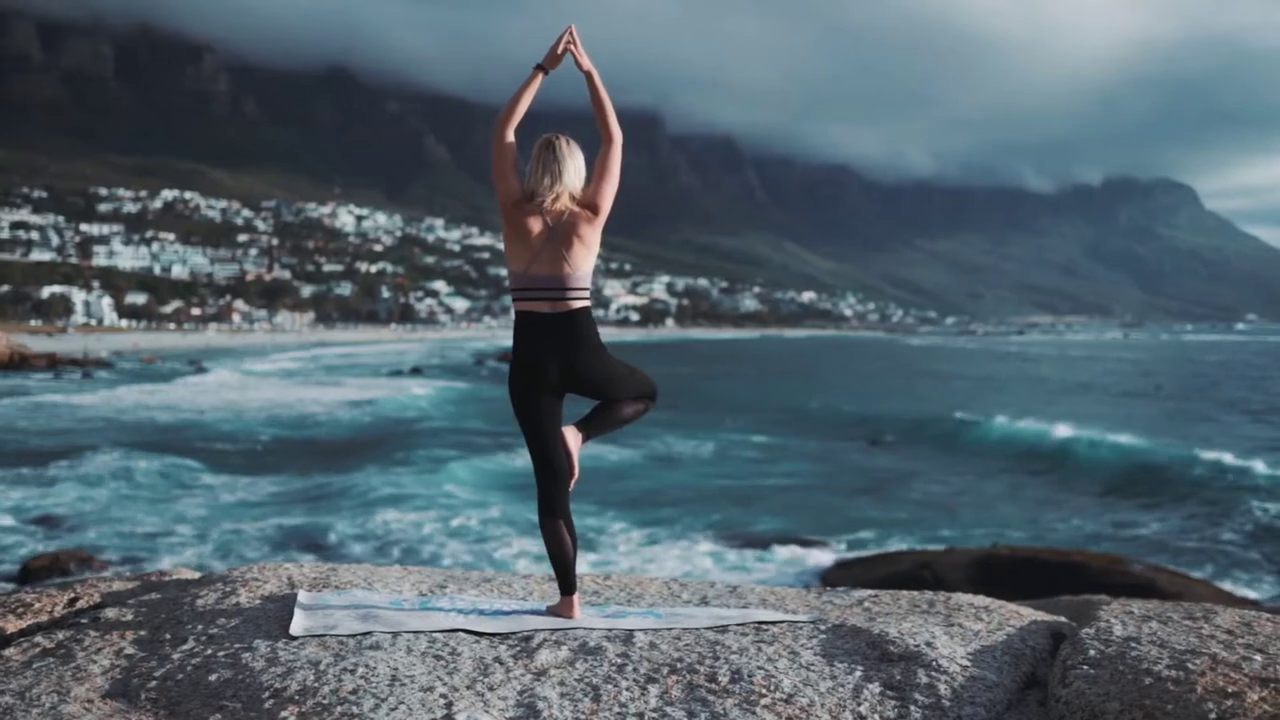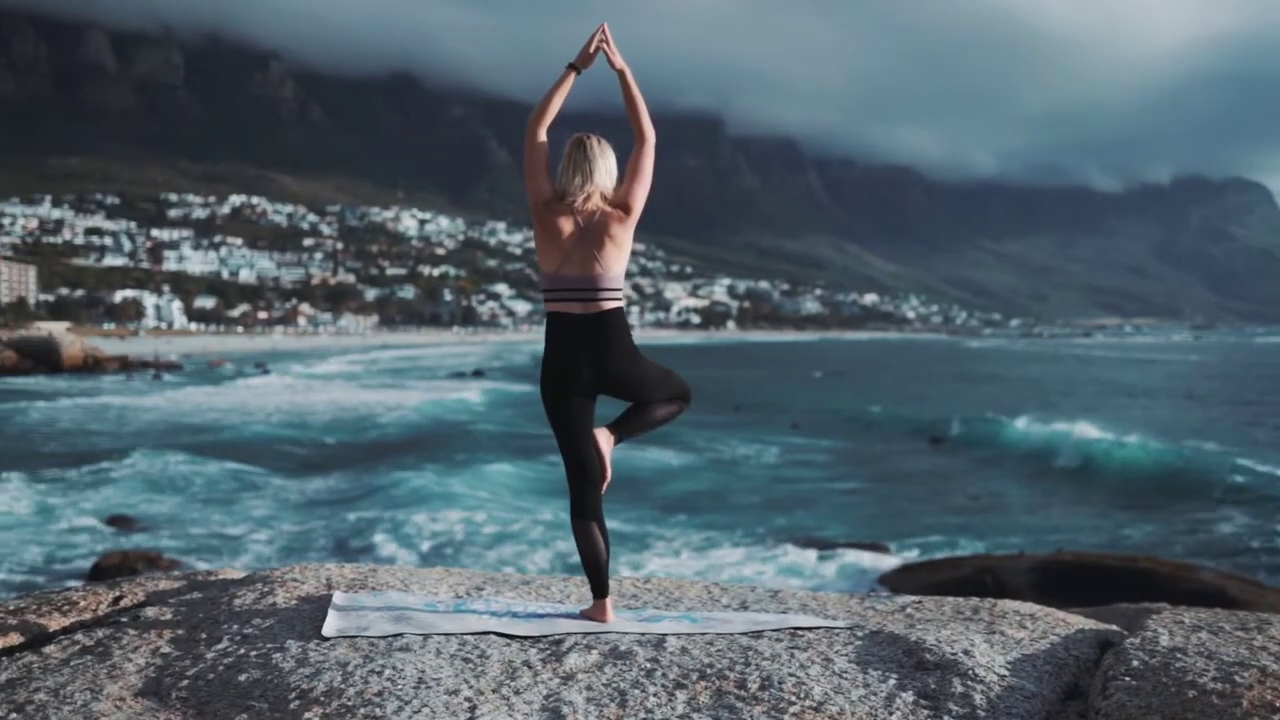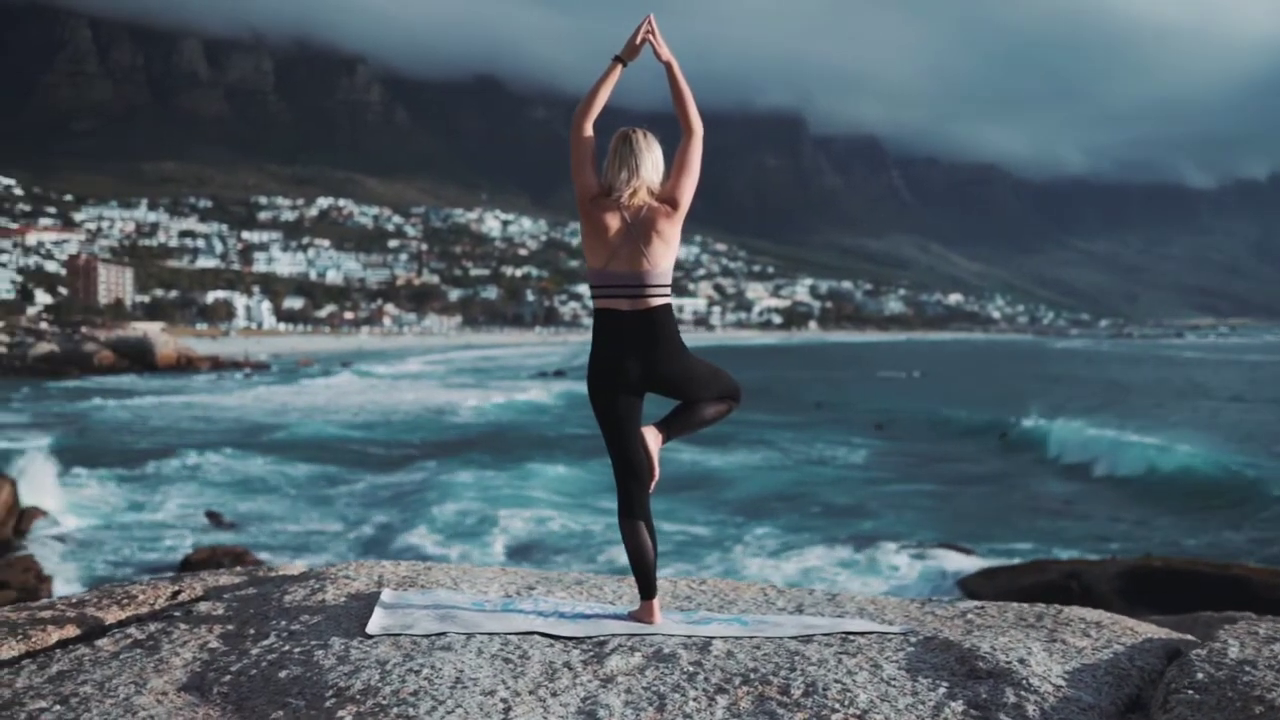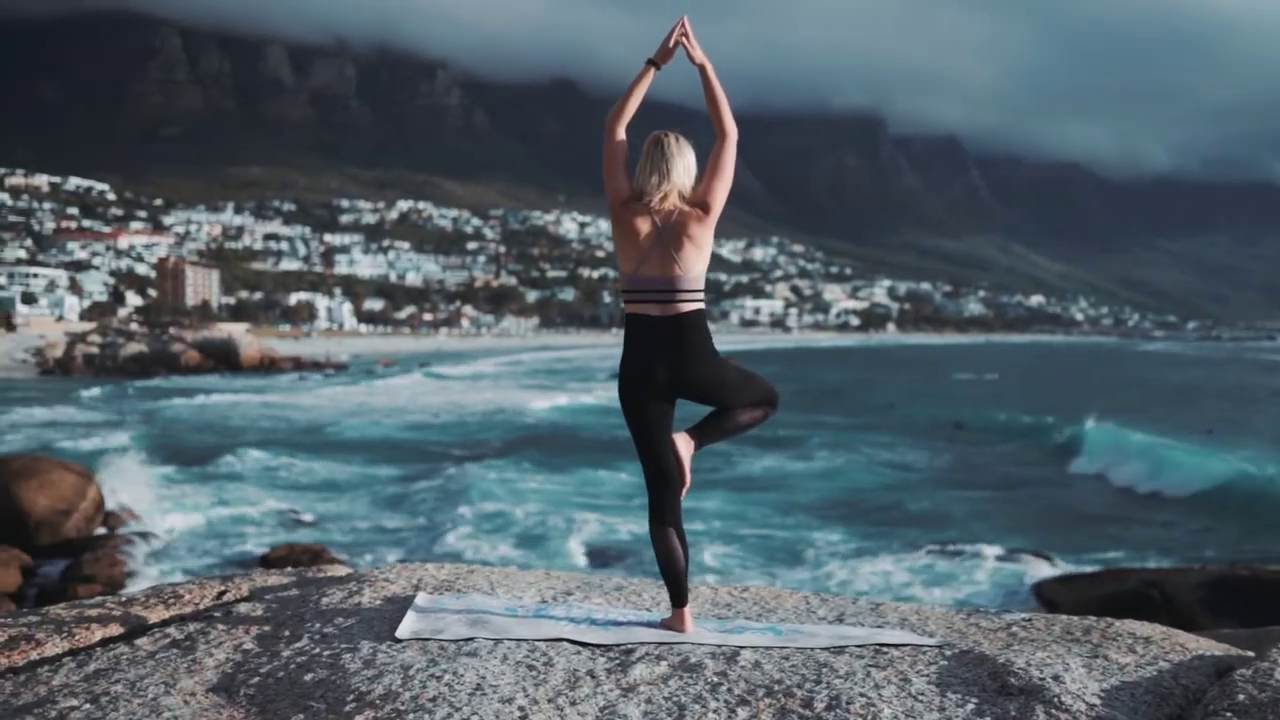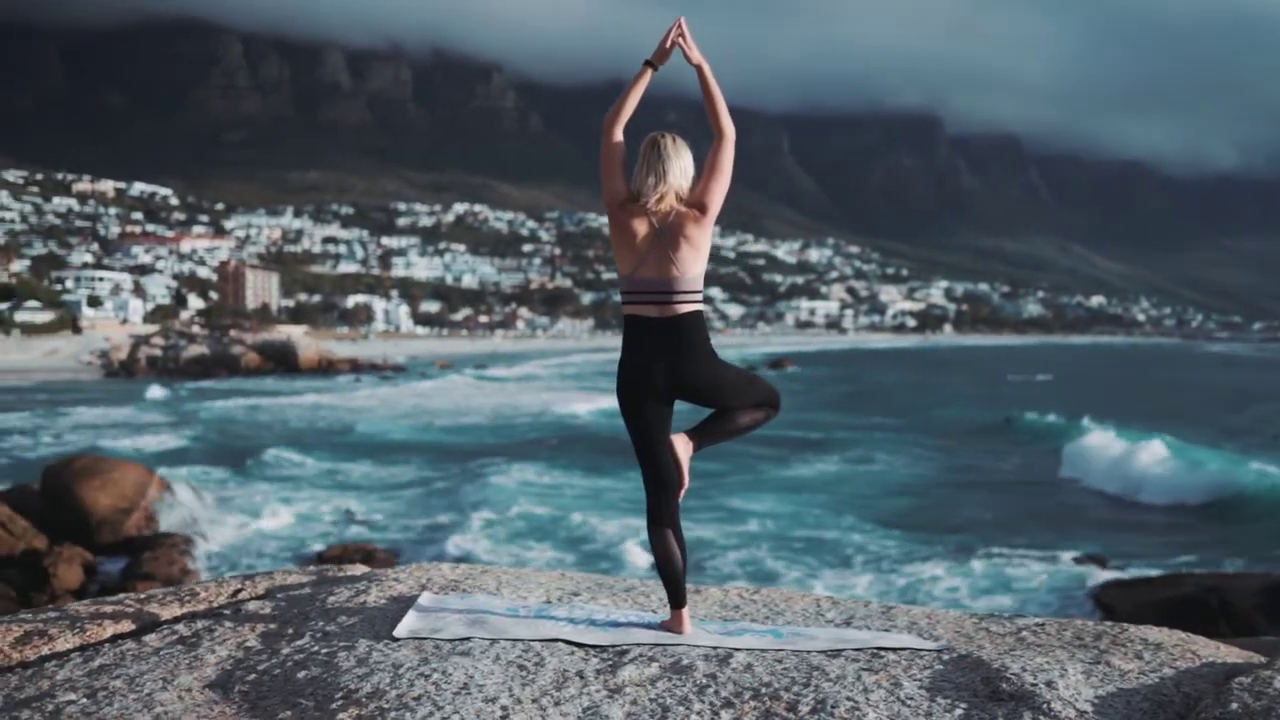
dt=1s
person 1, frame 1
left shoulder: (515, 215)
right shoulder: (590, 217)
left elbow: (503, 132)
right elbow: (614, 138)
left wrist: (544, 67)
right wrist: (587, 69)
left hip: (531, 358)
right hip: (581, 353)
left knee: (551, 484)
right knee: (645, 391)
left ankle: (569, 599)
right ankle: (580, 434)
person 1, frame 2
left shoulder: (546, 215)
right shoulder: (622, 218)
left elbow: (535, 131)
right elbow: (646, 138)
left wrist: (576, 66)
right wrist: (619, 67)
left hip: (562, 360)
right hip: (613, 354)
left knee: (583, 487)
right knee: (678, 392)
left ankle: (601, 603)
right ankle: (611, 435)
person 1, frame 3
left shoulder: (593, 212)
right shoulder: (669, 213)
left elbow: (581, 126)
right elbow: (694, 131)
left wrist: (622, 59)
right wrist: (667, 59)
left hip: (609, 357)
right hip: (661, 351)
left knee: (631, 487)
right knee: (728, 392)
left ankle: (649, 606)
right ankle: (660, 434)
person 1, frame 4
left shoulder: (625, 216)
right shoulder: (701, 218)
left elbow: (614, 130)
right elbow: (728, 134)
left wrist: (655, 63)
right wrist: (701, 62)
left hip: (640, 362)
right hip: (692, 357)
left knee: (662, 493)
right knee: (764, 398)
left ankle: (680, 613)
right ankle: (692, 440)
person 1, frame 5
left shoulder: (622, 218)
right shoulder: (698, 219)
left elbow: (611, 132)
right elbow: (726, 134)
left wrist: (652, 64)
right wrist: (698, 63)
left hip: (639, 364)
right hip: (690, 359)
left knee: (660, 495)
right knee: (766, 400)
left ankle: (680, 615)
right ankle: (690, 442)
